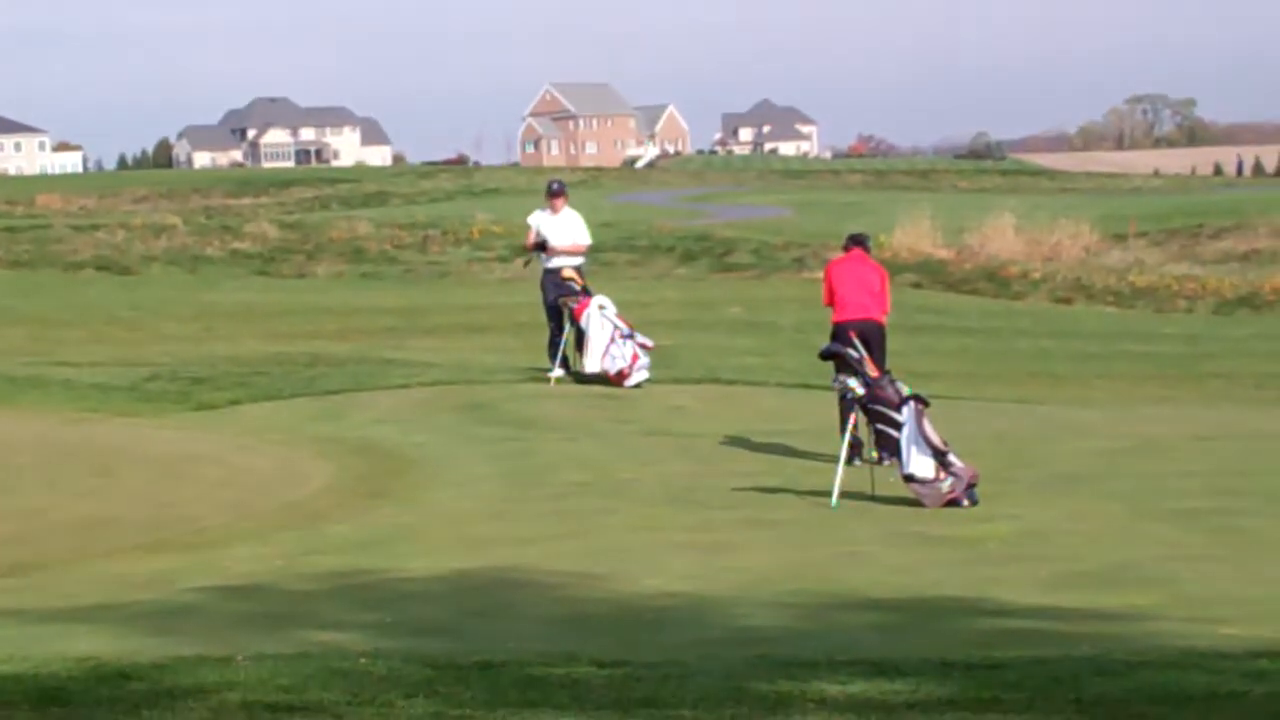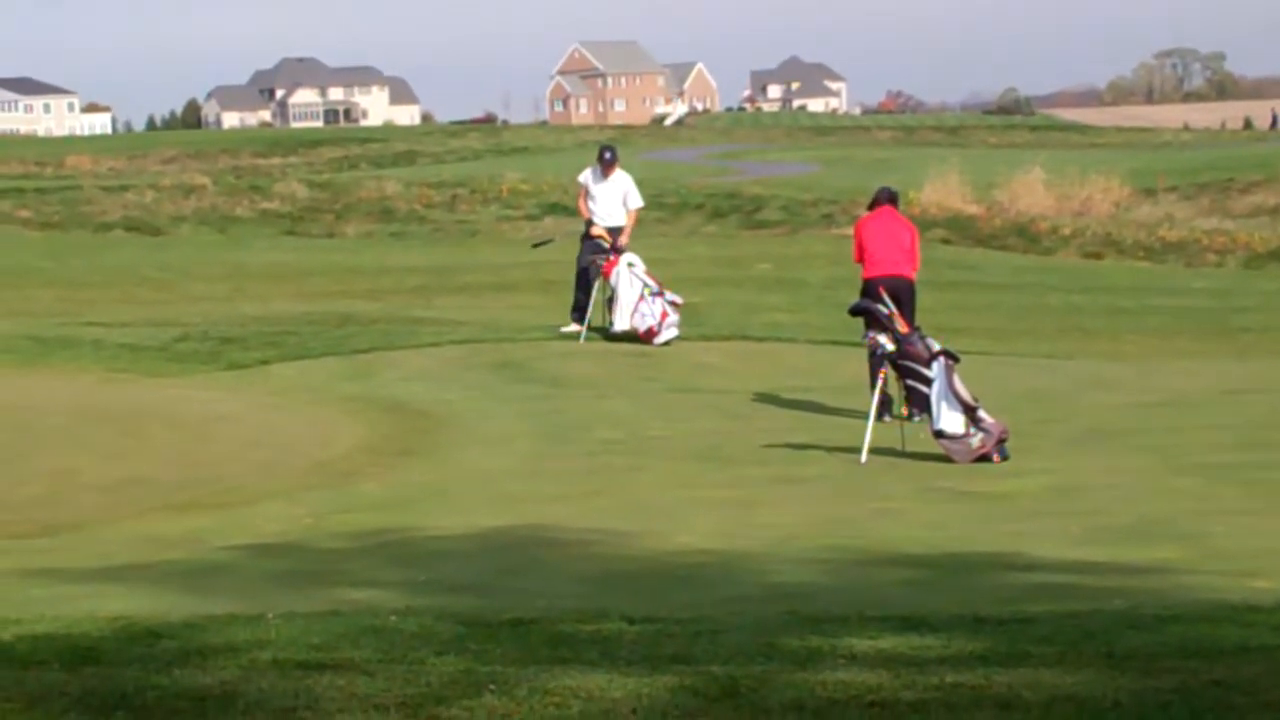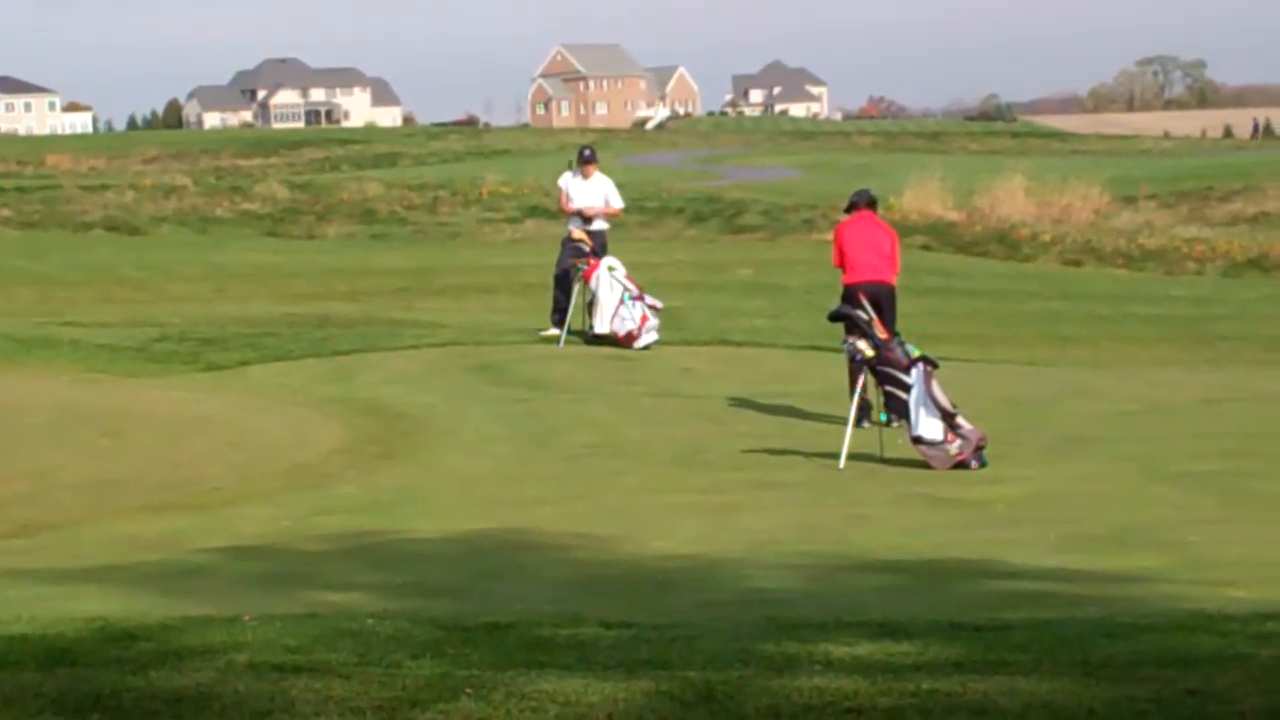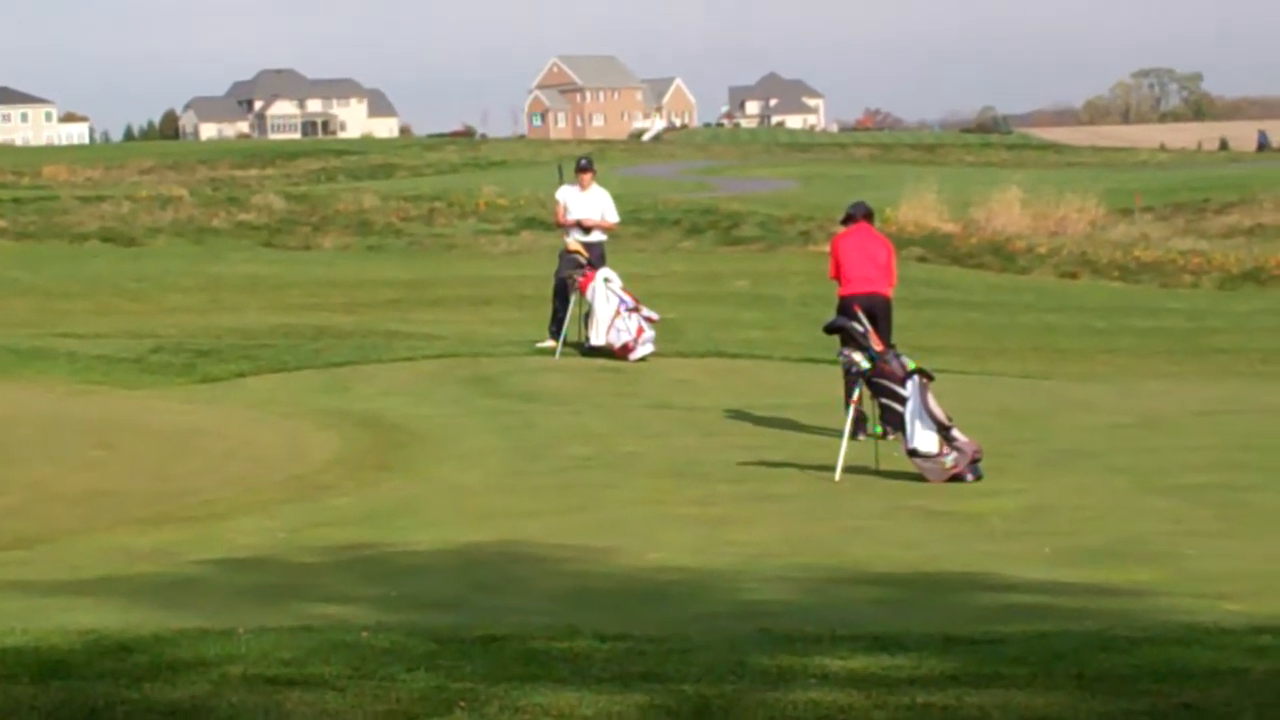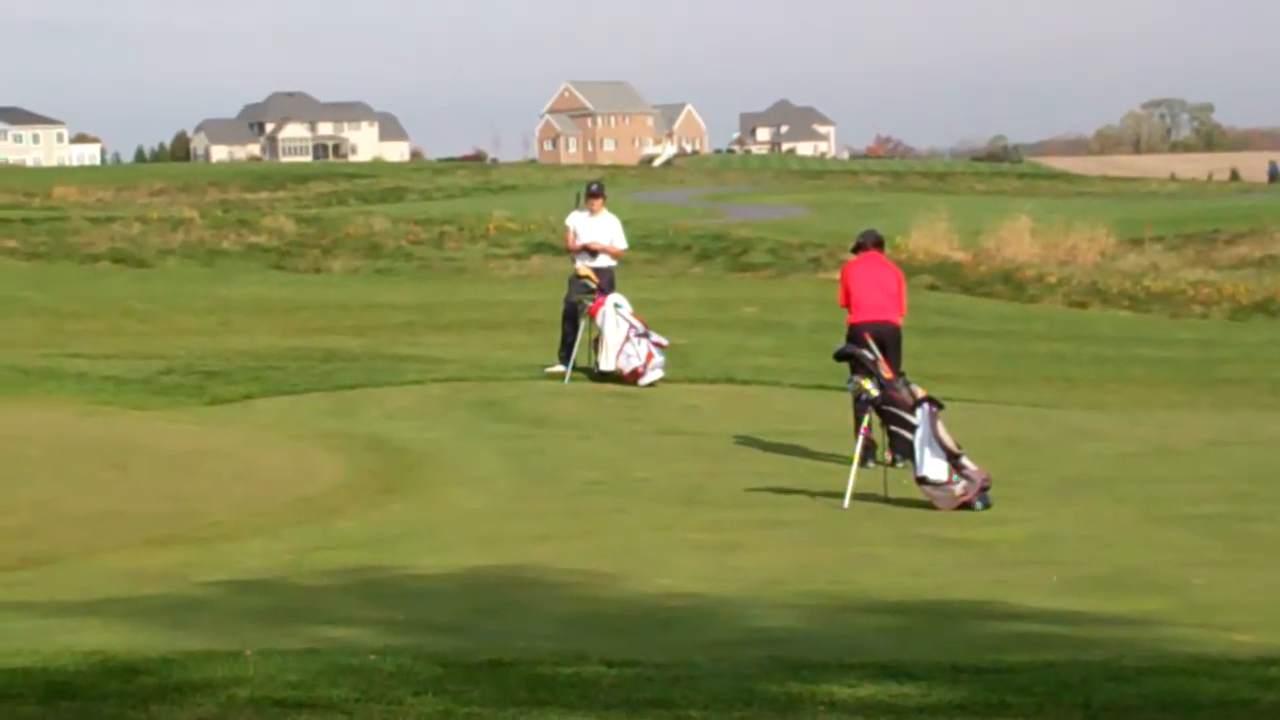
dt=1s
person 1, frame 1
left shoulder: (833, 267)
right shoulder: (878, 268)
left elbow: (828, 301)
right elbow: (885, 306)
left hip: (845, 326)
right hip: (873, 326)
left ankle: (854, 451)
person 1, frame 2
left shoulder: (863, 223)
right shoulder: (908, 225)
left elbow: (858, 257)
right elbow: (915, 263)
left hip: (874, 282)
right hip: (903, 282)
left ankle: (883, 407)
right ankle: (914, 406)
person 1, frame 3
left shoulder: (843, 228)
right shoulder: (888, 230)
left elbow: (838, 263)
right elbow: (895, 268)
left hip: (856, 288)
right hip: (884, 287)
left ankle: (863, 413)
person 1, frame 4
left shoulder: (839, 240)
right shoulder: (884, 242)
left elbow: (835, 275)
right elbow: (891, 281)
left hip: (851, 299)
right hip: (880, 299)
left ankle: (858, 425)
person 1, frame 5
left shoulder: (849, 268)
right shoulder: (894, 270)
left elbow: (844, 302)
right elbow: (901, 310)
left hip: (860, 327)
right hip: (889, 328)
left ankle: (867, 452)
right ankle: (898, 451)
person 2, frame 1
left shoulder: (574, 217)
right shoulder: (539, 216)
left elbow: (583, 247)
right elbow: (528, 244)
left wrist: (559, 248)
right wrist: (537, 245)
left hip: (572, 272)
right hip: (550, 274)
right knee: (554, 321)
right ankle: (559, 365)
person 2, frame 2
left shoulder: (625, 180)
right shoulder: (588, 174)
left elbow: (633, 210)
right elbow: (581, 200)
left wrist: (626, 235)
right wrist: (588, 220)
left hip: (615, 232)
right hip: (593, 231)
right knee: (583, 272)
right ankle: (578, 320)
person 2, frame 3
left shoulder: (605, 183)
right shoulder: (567, 178)
left elbow: (617, 210)
right elbow: (563, 206)
left wrist: (596, 211)
right wrist: (577, 211)
left hip: (596, 236)
right hip: (574, 234)
right knee: (561, 275)
right ankle: (558, 324)
person 2, frame 4
left shoulder: (602, 195)
right shoulder: (565, 191)
left elbow: (612, 224)
right elbow: (559, 220)
left wrist: (594, 222)
right wrist: (577, 221)
left hip: (595, 247)
right hip: (572, 246)
right knee: (560, 286)
right ankle: (555, 335)
person 2, frame 5
left shoulder: (612, 221)
right shoulder: (575, 217)
left elbow: (620, 252)
right elbow: (568, 246)
left wrist: (601, 247)
right wrist: (584, 246)
left hip: (604, 273)
right knee: (570, 312)
right ankle: (564, 361)
